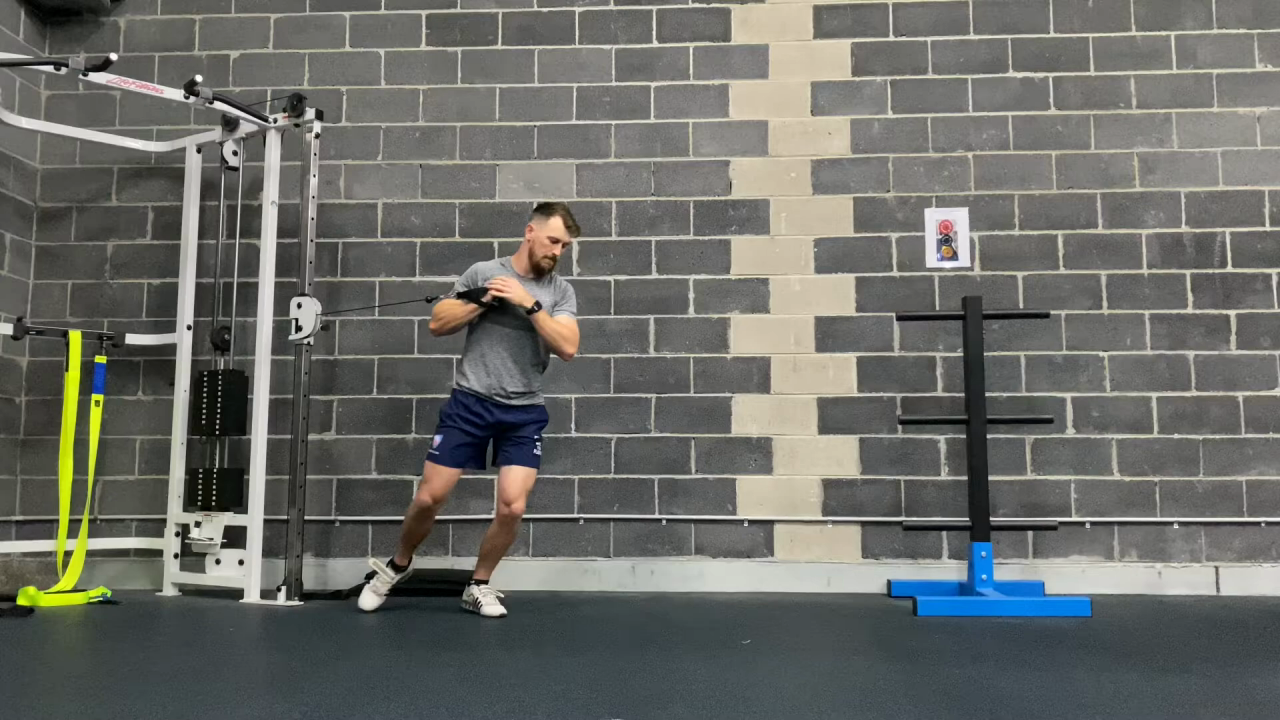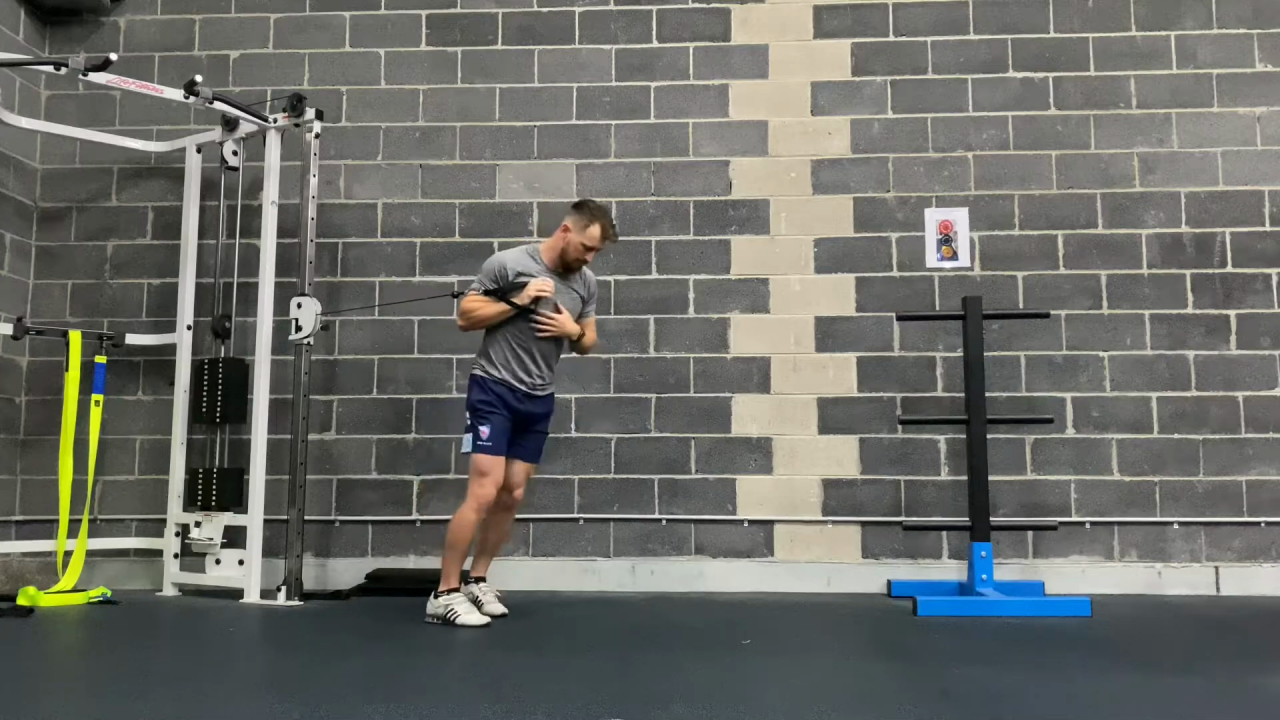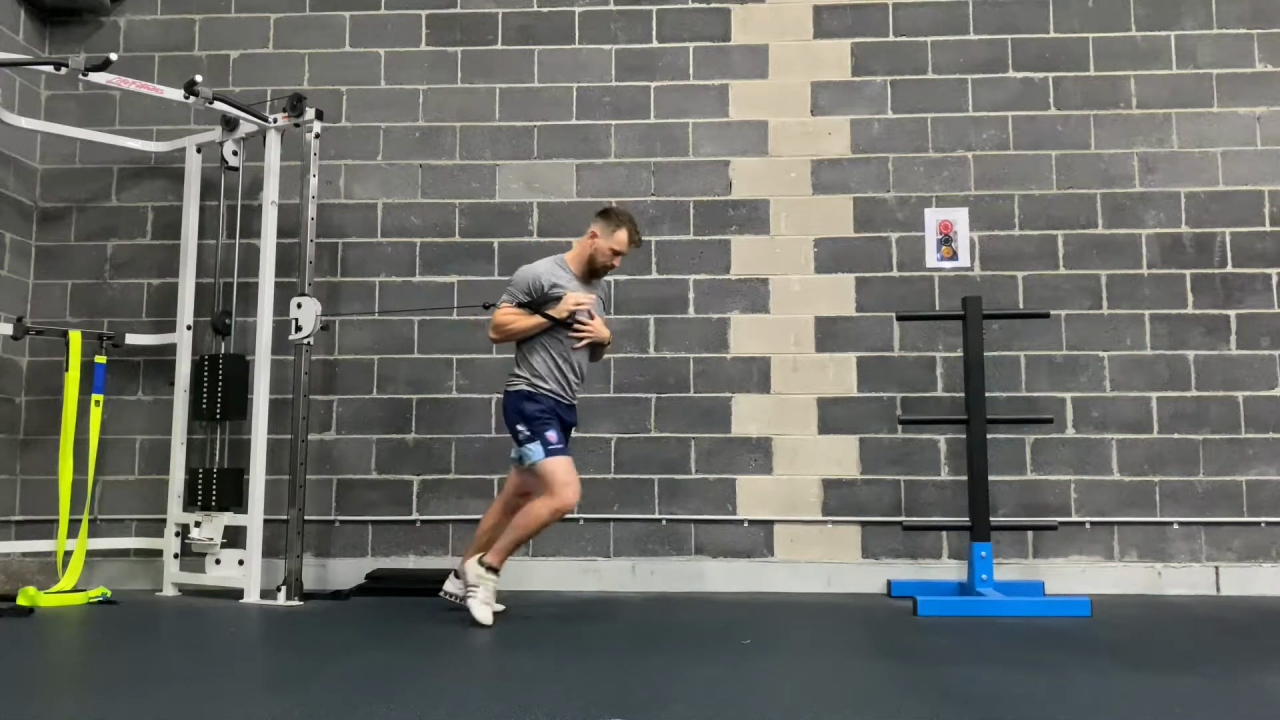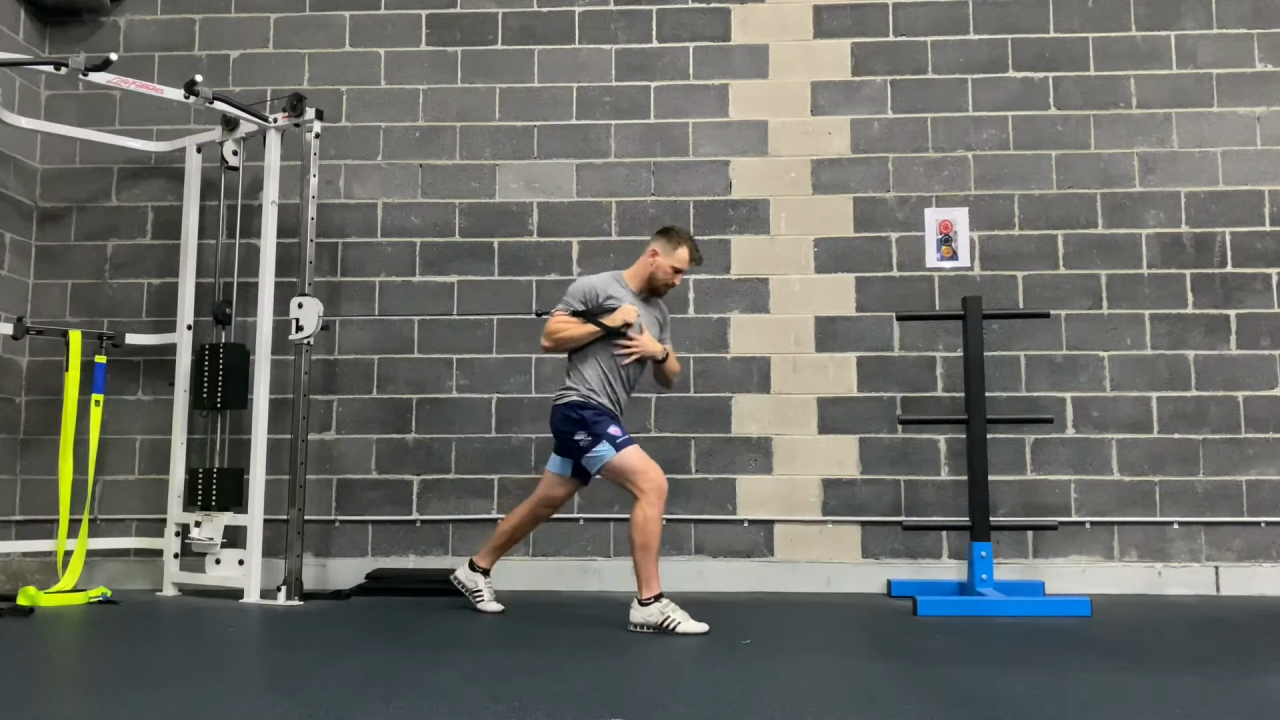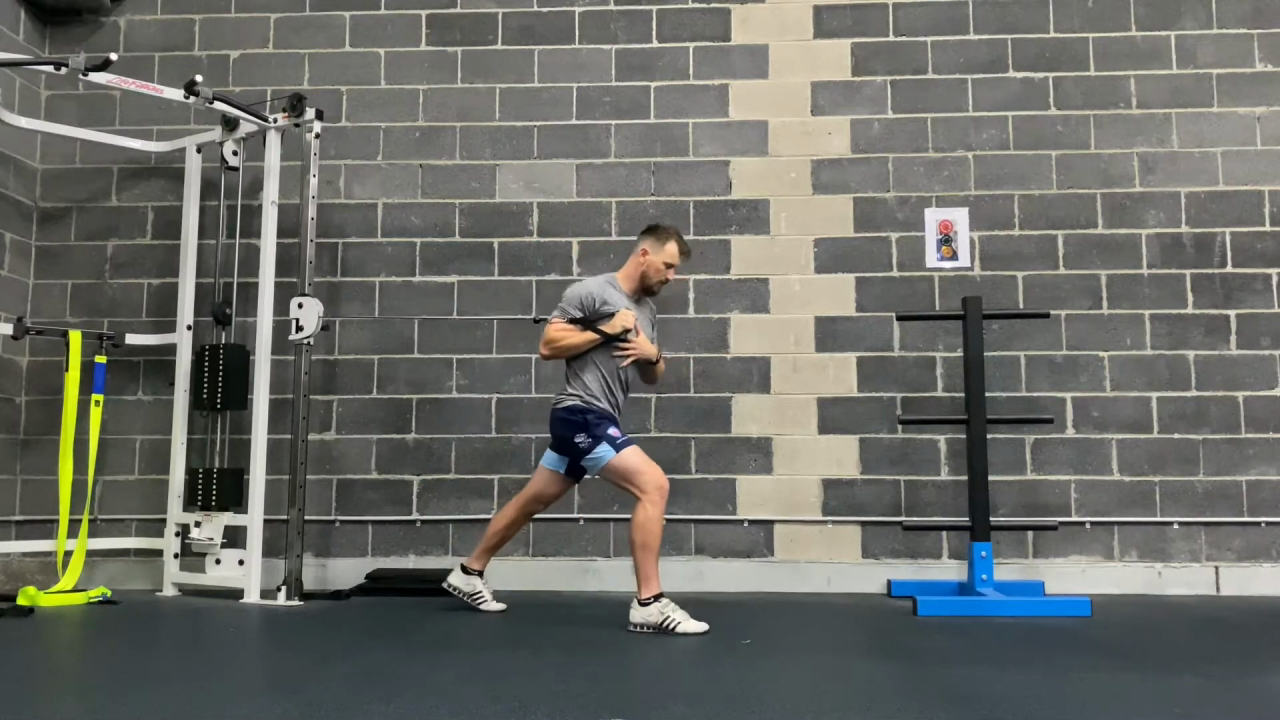
dt=0.5s
person 1, frame 1
left shoulder: (561, 292)
right shoulder: (483, 273)
left elbow: (568, 347)
right elbow: (437, 324)
left wrist: (529, 304)
right wrist: (484, 300)
left hip: (524, 411)
right hip: (470, 401)
left knee: (512, 506)
right knee: (430, 497)
left ankle: (480, 585)
right ankle: (397, 565)
person 1, frame 2
left shoulder: (586, 282)
right shoulder: (506, 264)
left elbow: (588, 344)
right elbow: (465, 317)
left wrist: (574, 332)
right wrist: (518, 302)
left hip: (538, 399)
right hip: (493, 390)
left knee: (512, 495)
right knee: (484, 494)
left ankle: (477, 579)
right ankle: (445, 594)
person 1, frame 3
left shoulder: (599, 289)
right shoulder: (537, 275)
left elbow: (594, 354)
right elbow: (497, 329)
left wrist: (604, 336)
right wrist: (554, 313)
left hip: (561, 405)
right hip: (532, 400)
left knee: (517, 497)
right knee: (562, 497)
left ankle: (463, 577)
right ankle: (486, 566)
person 1, frame 4
left shoulder: (658, 312)
right shoulder: (595, 287)
left elbow: (670, 378)
right elbow: (550, 338)
left wrist: (660, 352)
right wrist: (607, 324)
left hip: (599, 416)
right hip: (581, 410)
left knee: (544, 503)
right knee: (652, 485)
left ankle: (476, 570)
right ankle: (649, 603)
person 1, frame 5
left shoulder: (647, 309)
right shoulder: (590, 291)
left elbow: (652, 378)
right elbow: (547, 346)
left wrist: (653, 354)
right wrist: (605, 330)
left hip: (595, 420)
right hip: (581, 414)
left knee: (534, 499)
right knee: (654, 485)
left ankle: (469, 573)
right ankle: (649, 604)
